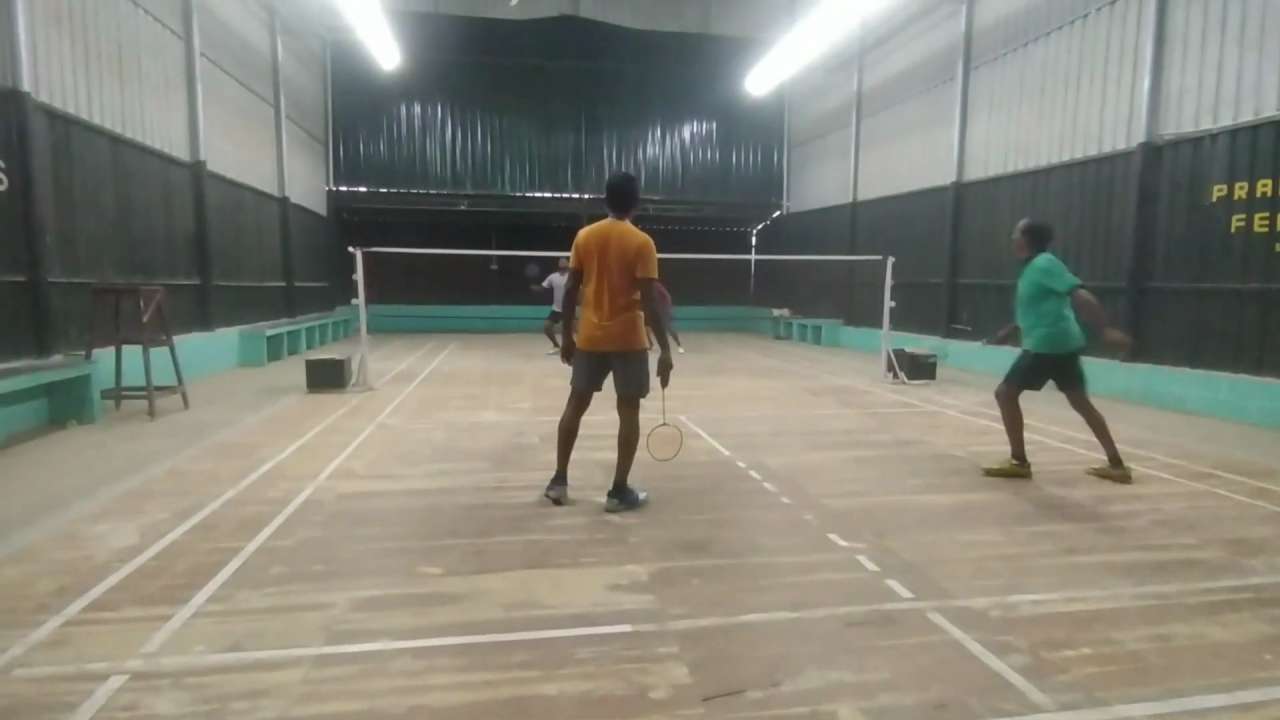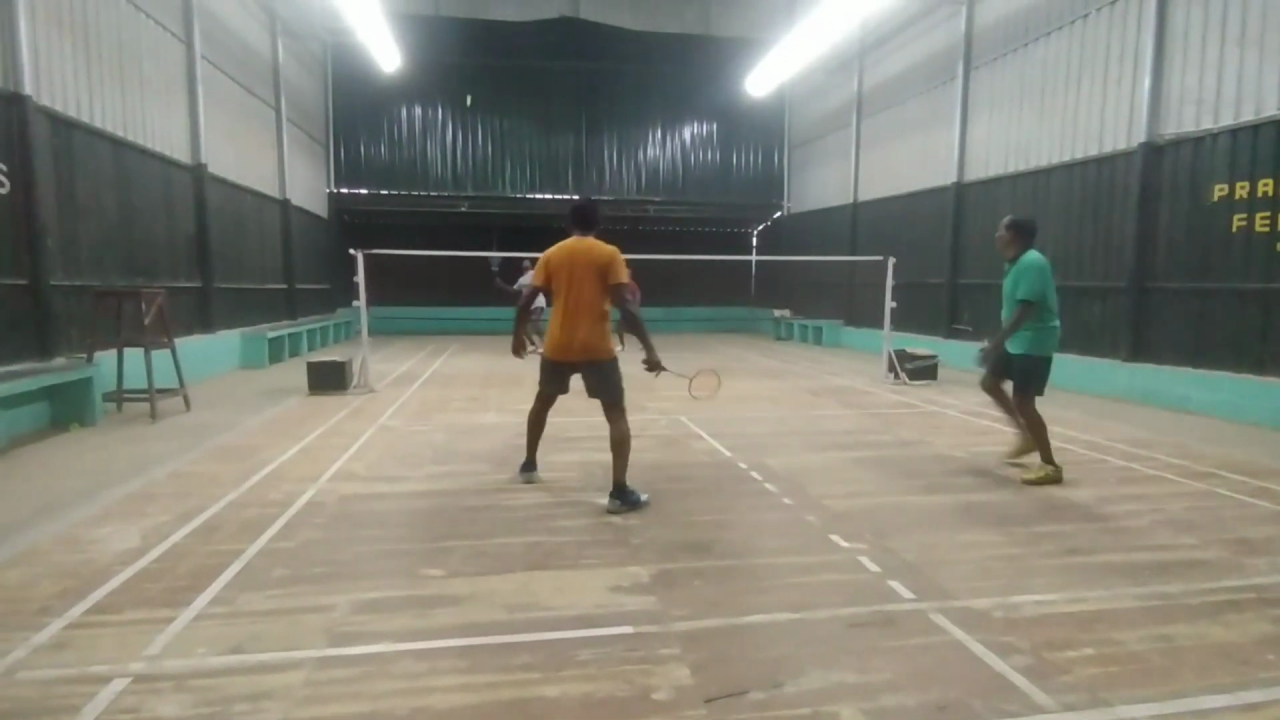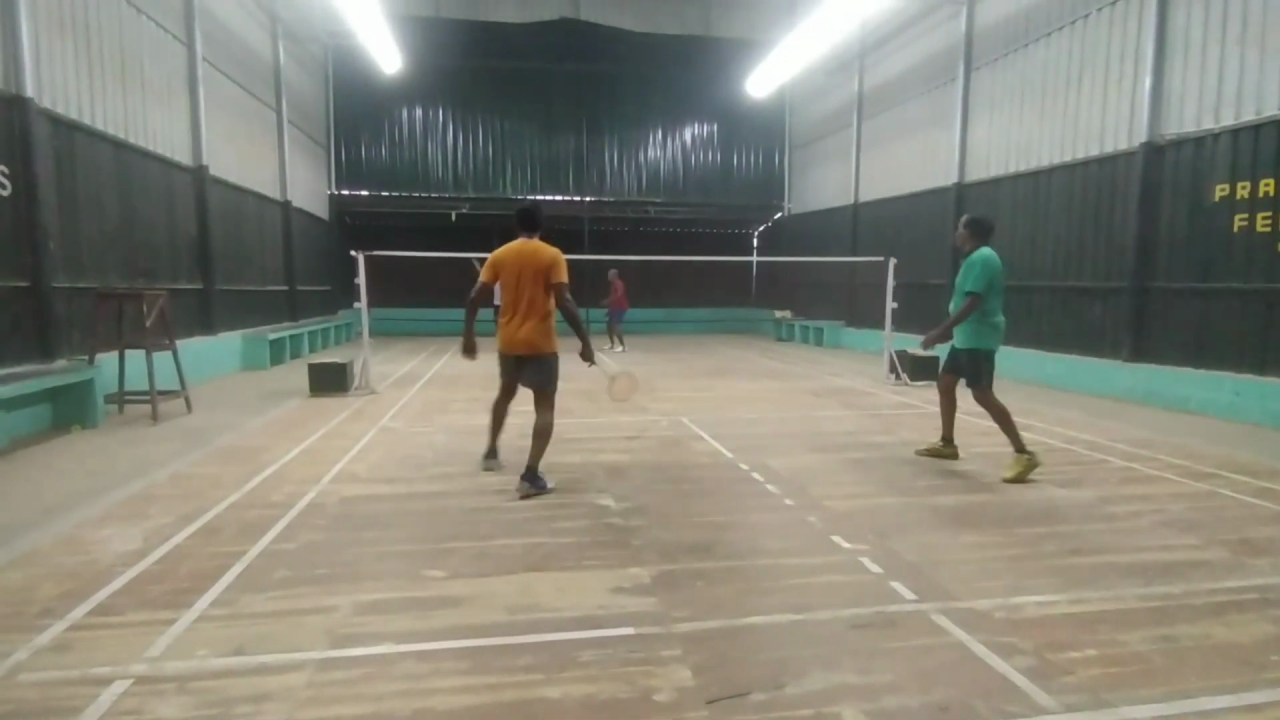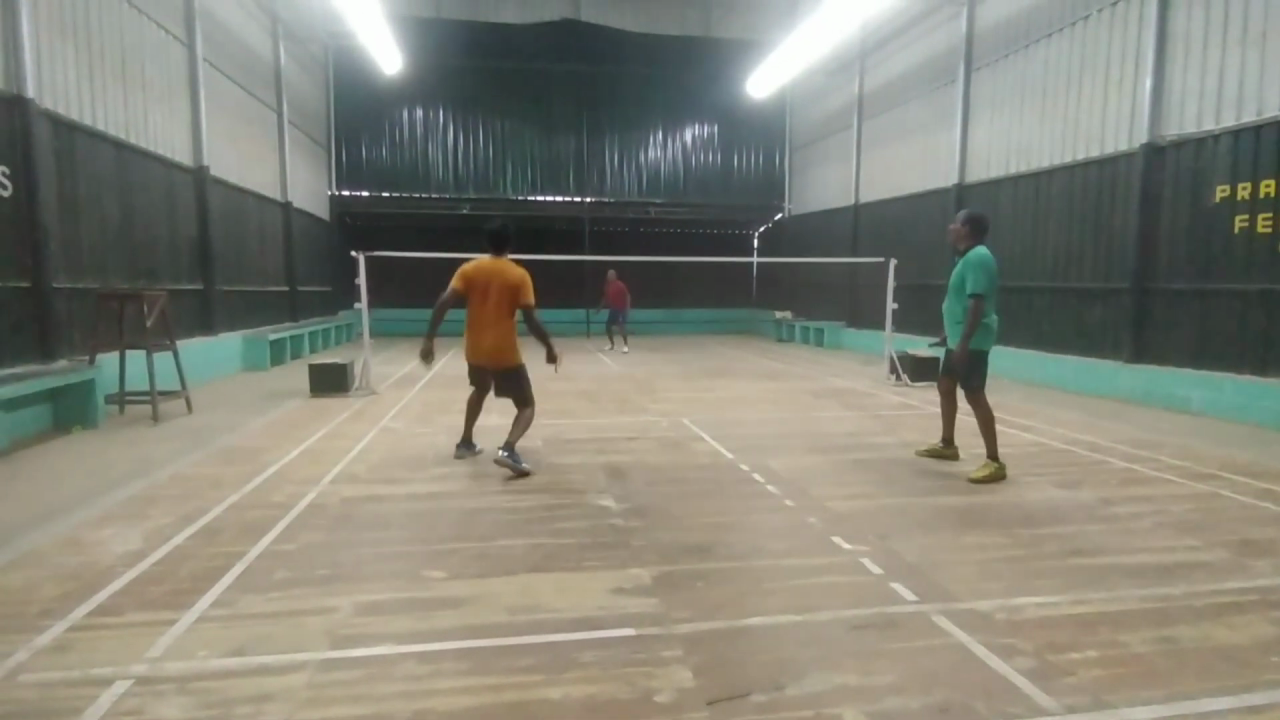
dt=0.4s
person 1, frame 1
left shoulder: (585, 236)
right shoulder: (642, 242)
left elbow: (571, 291)
right elbow: (649, 301)
left wrist: (566, 335)
right wrist: (664, 350)
left hip: (589, 337)
right hip: (629, 340)
left knee: (575, 407)
right knee: (629, 412)
left ankle: (558, 482)
right ankle: (619, 491)
person 1, frame 2
left shoulder: (551, 255)
right shoulder: (610, 254)
left elbow: (527, 300)
right elbow: (625, 305)
left wrist: (518, 335)
right wrist: (649, 348)
left hip: (557, 346)
right hip: (597, 348)
left knee: (542, 403)
right knee: (617, 415)
left ankle: (529, 464)
right ankle: (620, 491)
person 1, frame 3
left shoulder: (499, 255)
right shoulder: (552, 256)
left elbow: (475, 298)
right elbow: (565, 302)
left wrist: (468, 335)
right wrist: (585, 342)
left hip: (509, 341)
right hip: (542, 343)
left knee: (506, 393)
right knee: (545, 407)
left ankle: (491, 451)
right ankle: (530, 475)
person 1, frame 4
left shoulder: (468, 269)
right shoulder: (520, 276)
left elbow: (443, 303)
right elbow: (531, 320)
left wrist: (429, 340)
right wrist: (550, 350)
left hip: (475, 352)
right hip: (505, 355)
left knee: (480, 391)
right knee: (526, 406)
left ankle: (465, 442)
right ankle: (508, 449)
person 2, frame 1
left shoulder: (1045, 265)
right shoulder: (1032, 268)
left elbow: (1080, 295)
left wrist: (1106, 329)
right wrist: (1008, 332)
left hip: (1046, 345)
right hip: (1063, 344)
left knee: (1005, 394)
right knee: (1080, 402)
left ankle: (1019, 461)
right ankle: (1117, 465)
person 2, frame 2
left shoulder: (1031, 264)
right shoulder: (1017, 264)
left elbow: (1025, 310)
left wrist: (995, 343)
right wrist: (999, 341)
left hip: (1034, 345)
right hip: (1017, 343)
left knee: (1023, 402)
right knee: (990, 383)
left ankle: (1050, 465)
right ankle: (1029, 435)
person 2, frame 3
left shoulder: (981, 259)
right shoulder: (976, 258)
left elbow: (972, 303)
left wrist: (941, 331)
right wrist: (950, 330)
left hip: (979, 339)
right hip: (966, 337)
left knee: (983, 396)
right knee: (945, 383)
left ankle: (1024, 455)
right ankle: (947, 443)
person 2, frame 4
left shoulder: (978, 258)
right shoulder: (967, 257)
left elbow: (978, 304)
left wrist: (964, 343)
right wrist: (950, 334)
left hip: (970, 342)
right hip: (958, 338)
left knee: (974, 396)
right knee: (945, 387)
left ankle: (995, 462)
right ankle: (947, 445)
